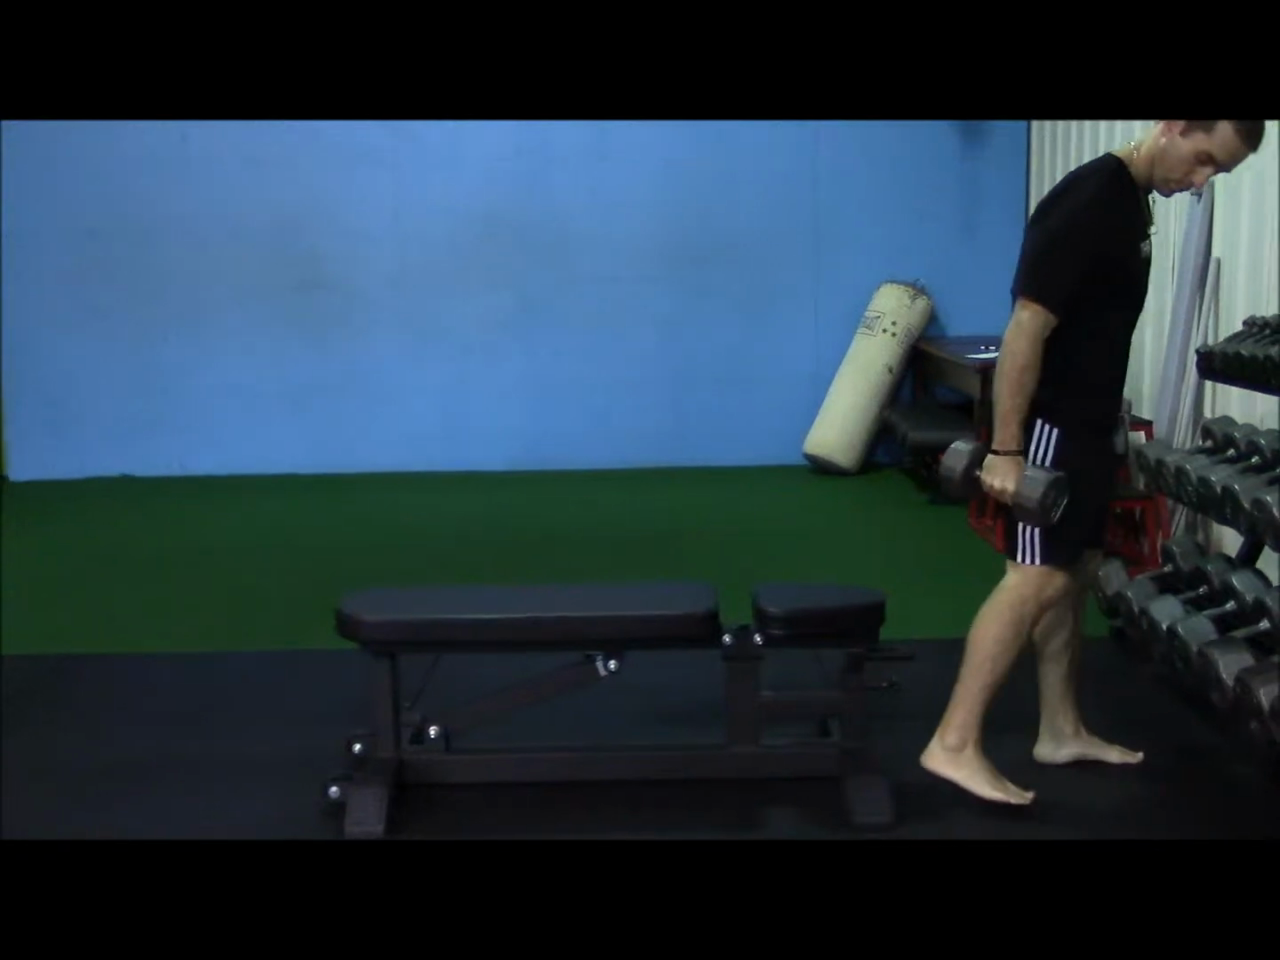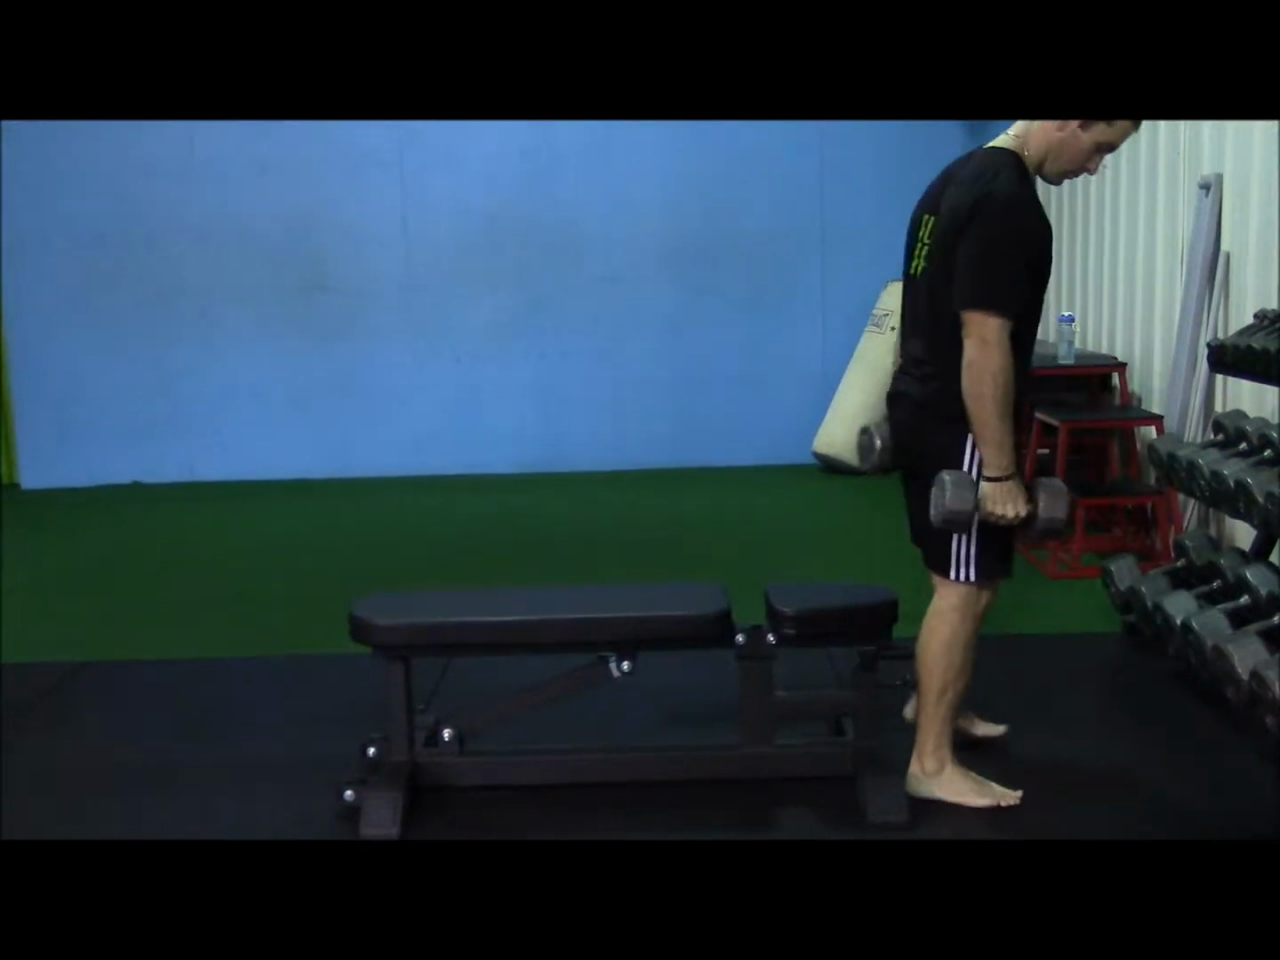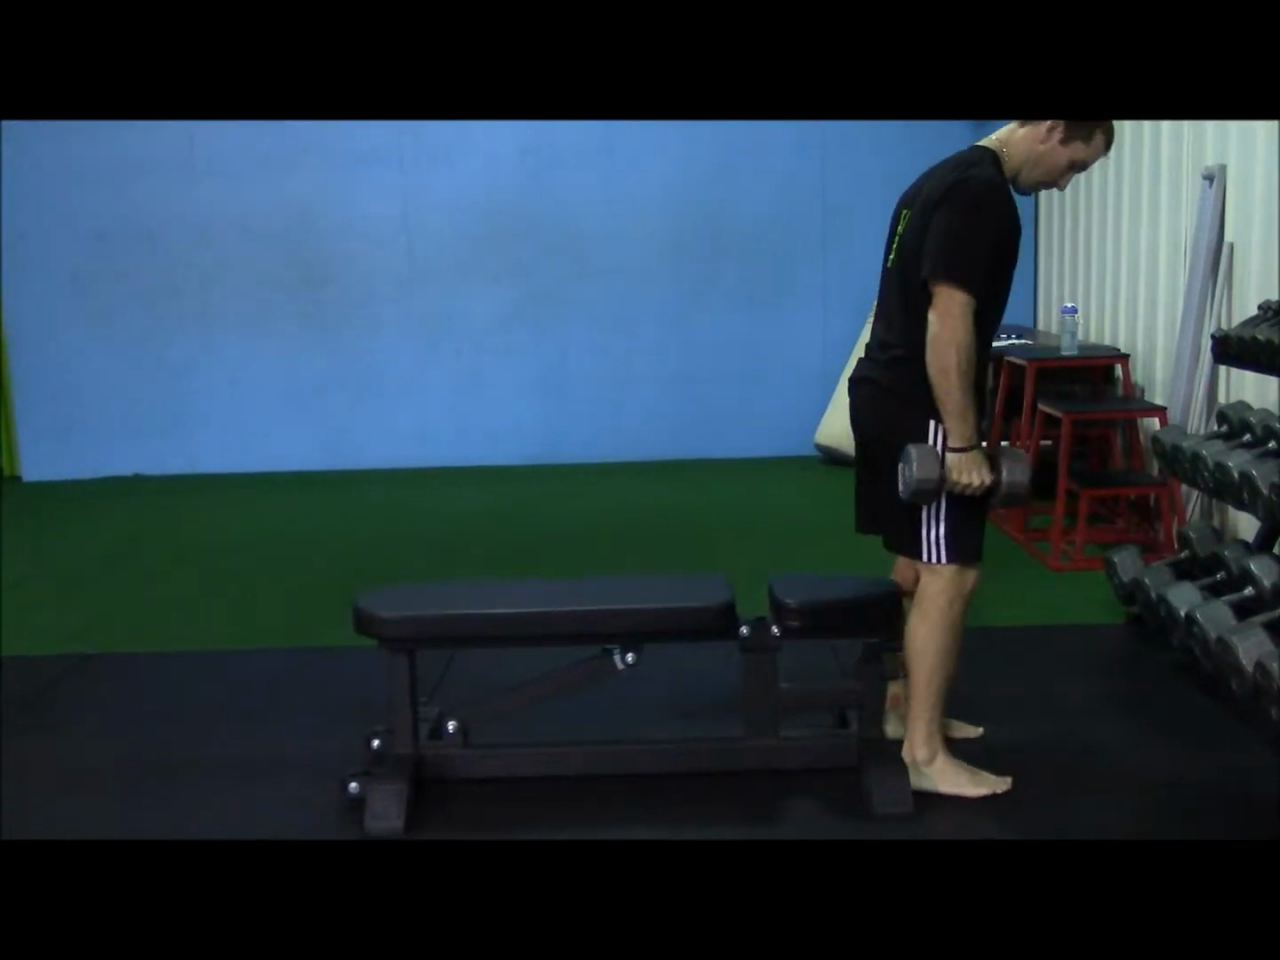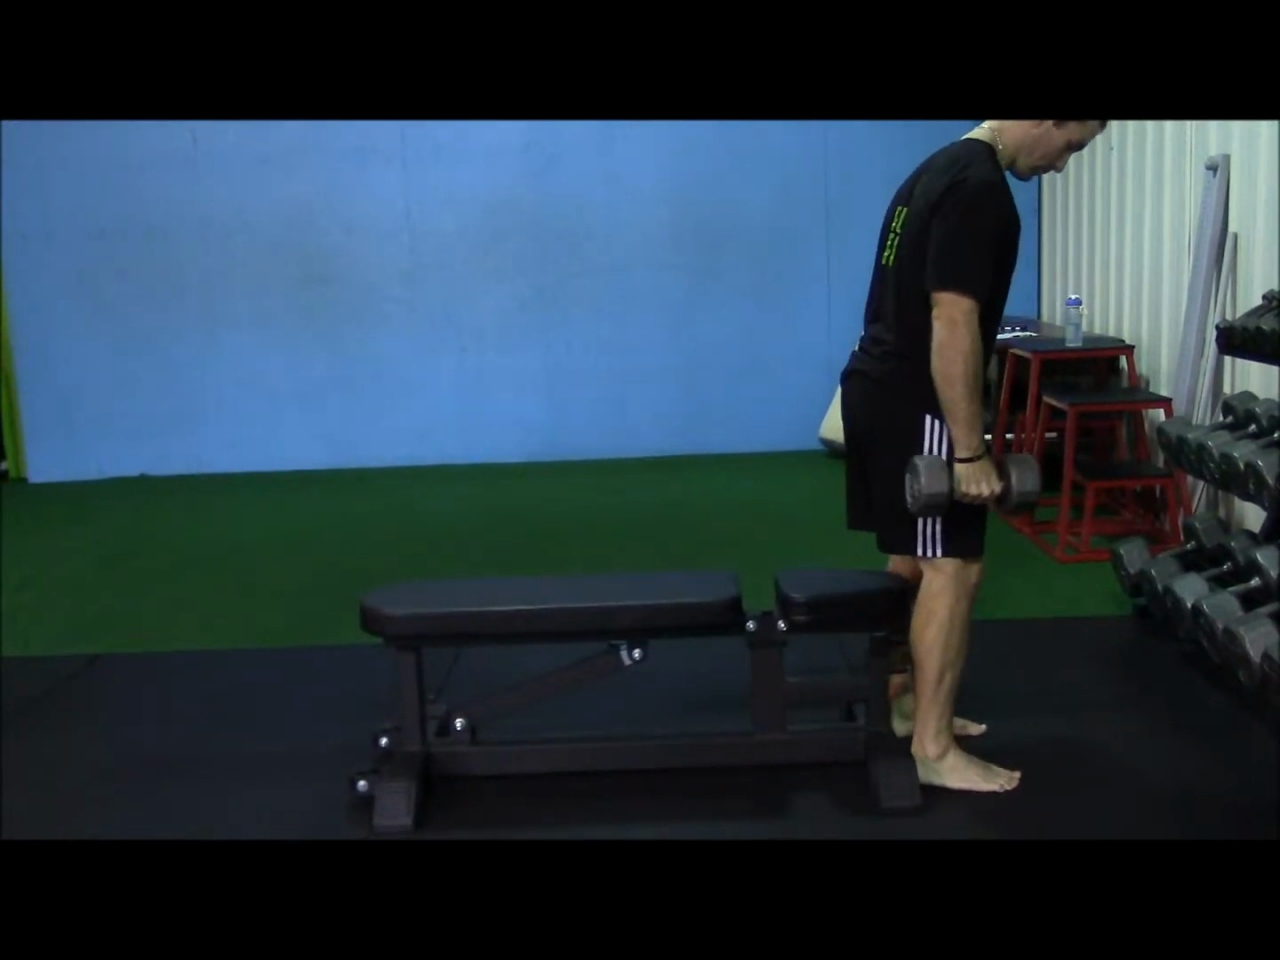
dt=0.7s
person 1, frame 1
left shoulder: (1132, 201)
right shoulder: (1089, 201)
right elbow: (1027, 329)
right wrist: (1005, 449)
left hip: (1085, 422)
right hip: (1049, 424)
left knee: (1073, 574)
right knee: (1037, 578)
left ankle: (1060, 729)
right ankle: (952, 743)
person 1, frame 2
left shoulder: (966, 176)
right shoulder: (1007, 202)
left elbow: (933, 314)
right elbow: (984, 344)
right wrist: (1001, 471)
left hip: (925, 407)
right hip: (958, 426)
left knee: (978, 570)
right knee: (965, 588)
left ankle: (932, 701)
right ankle: (931, 763)
person 1, frame 3
left shoulder: (953, 176)
right shoulder: (982, 190)
right elbow: (949, 319)
right wrist: (964, 442)
left hip: (886, 392)
right hip: (918, 407)
left knee: (915, 564)
right knee: (950, 572)
left ankle: (902, 704)
right ankle: (925, 753)
person 1, frame 4
left shoulder: (948, 167)
right shoulder: (980, 188)
right elbow: (953, 326)
right wrist: (970, 452)
left hip: (881, 388)
right hip: (914, 404)
left knee: (913, 559)
right knee: (951, 568)
left ankle: (903, 700)
right ankle: (934, 748)
